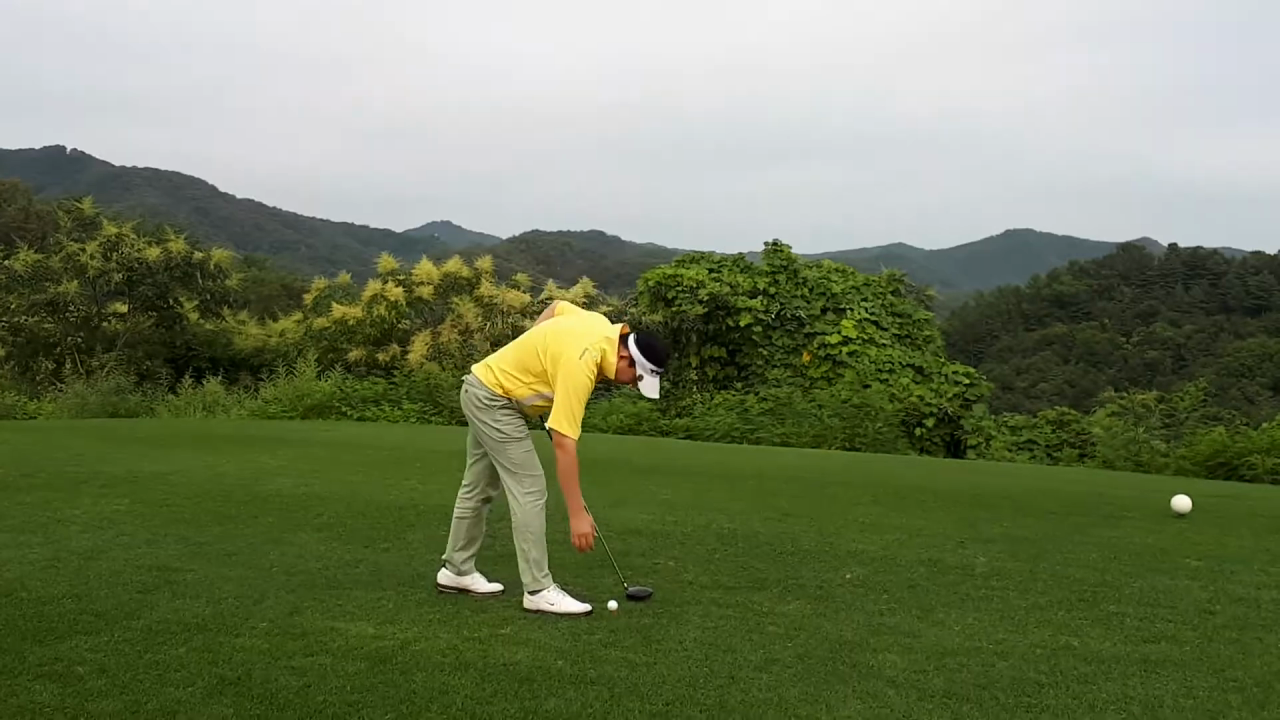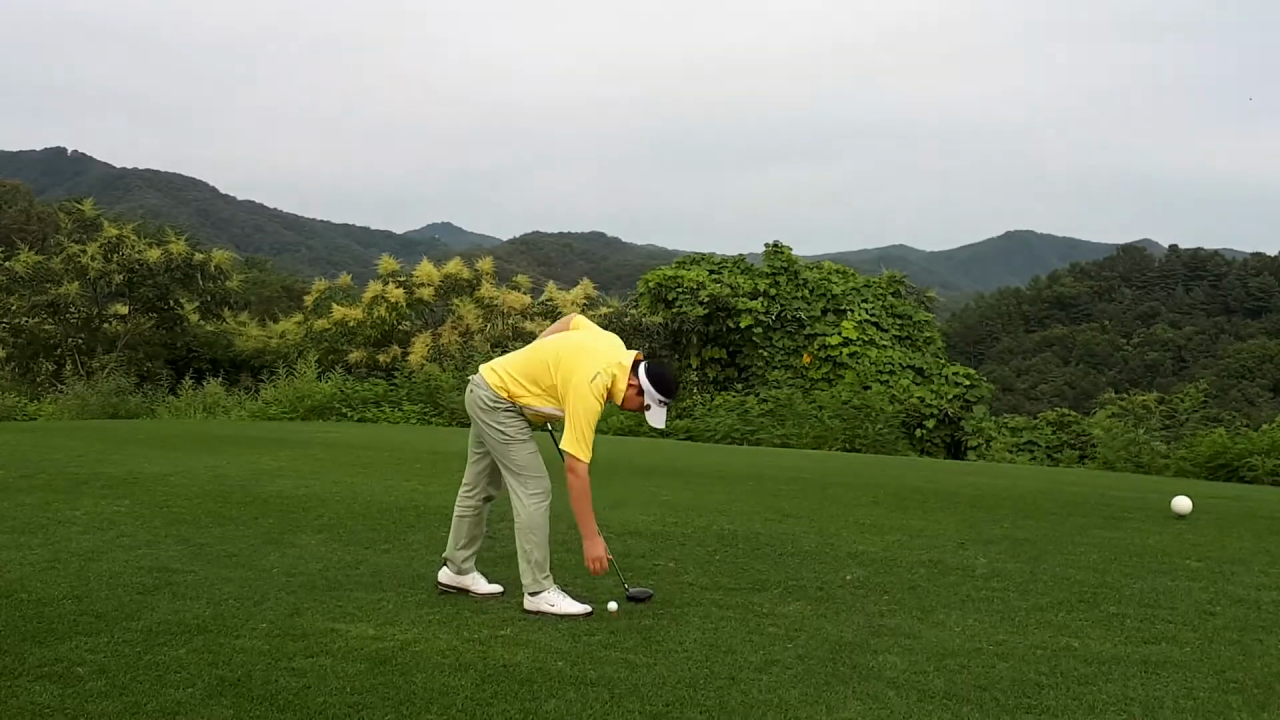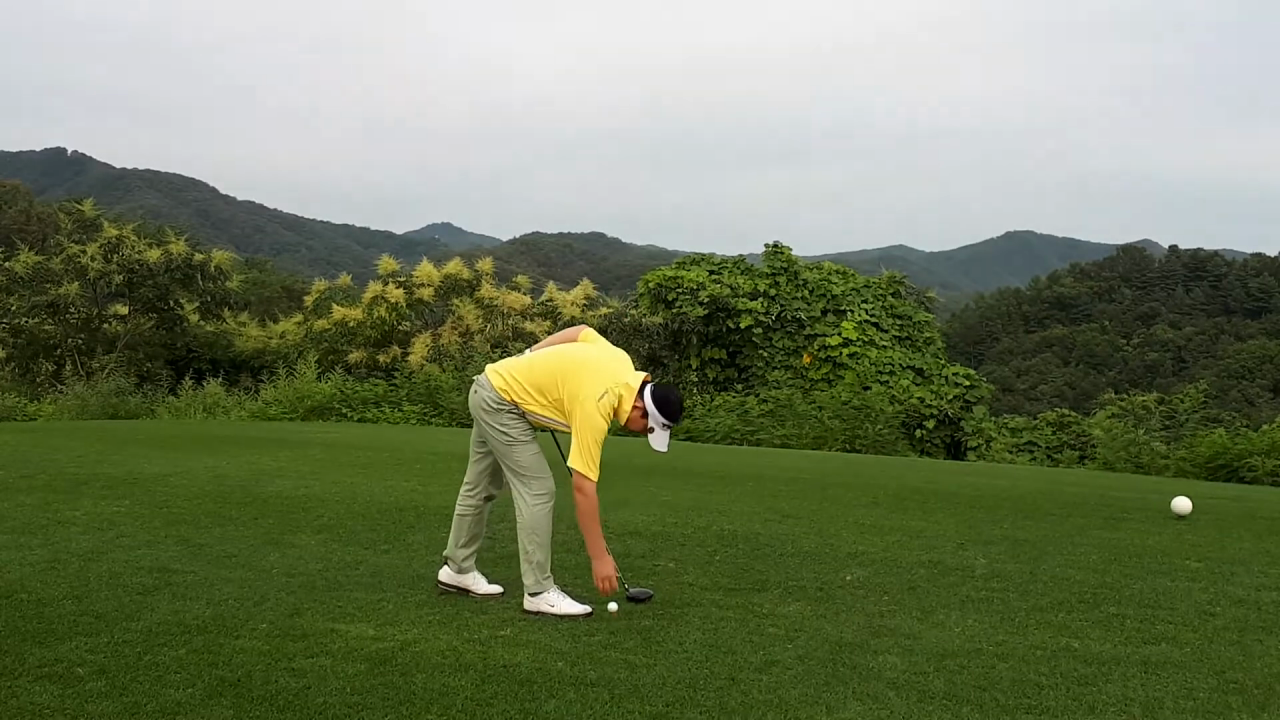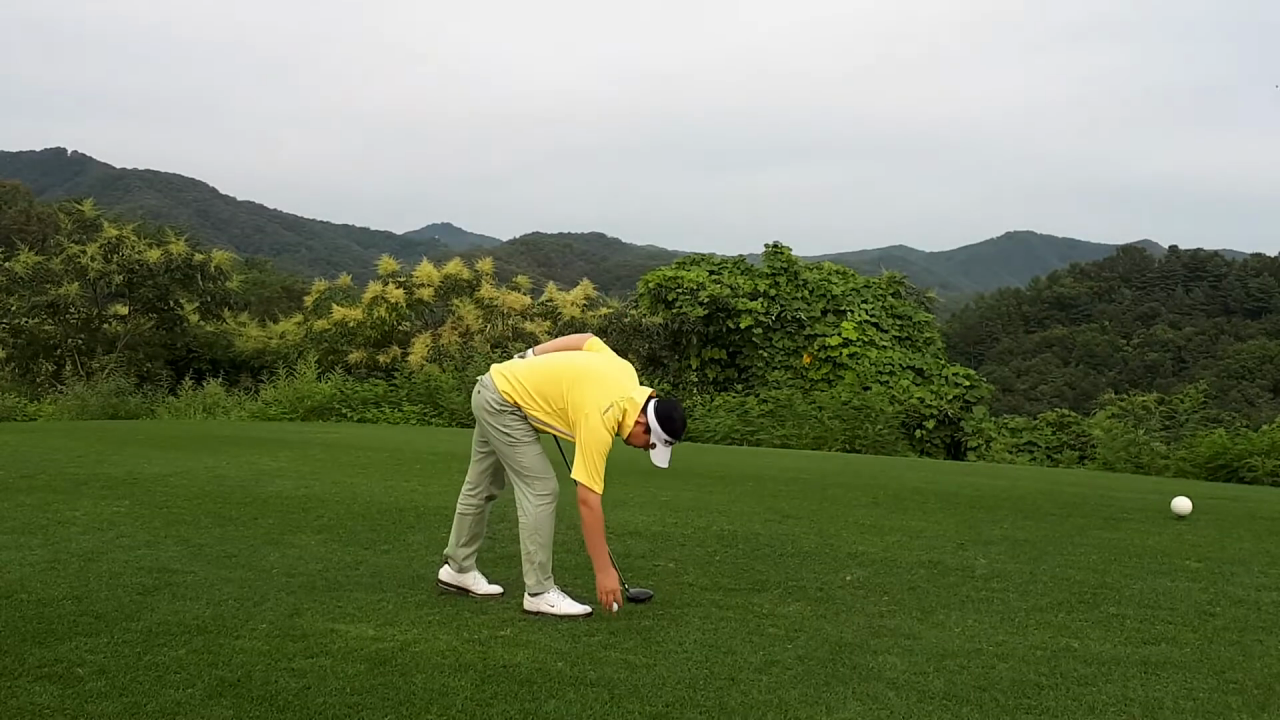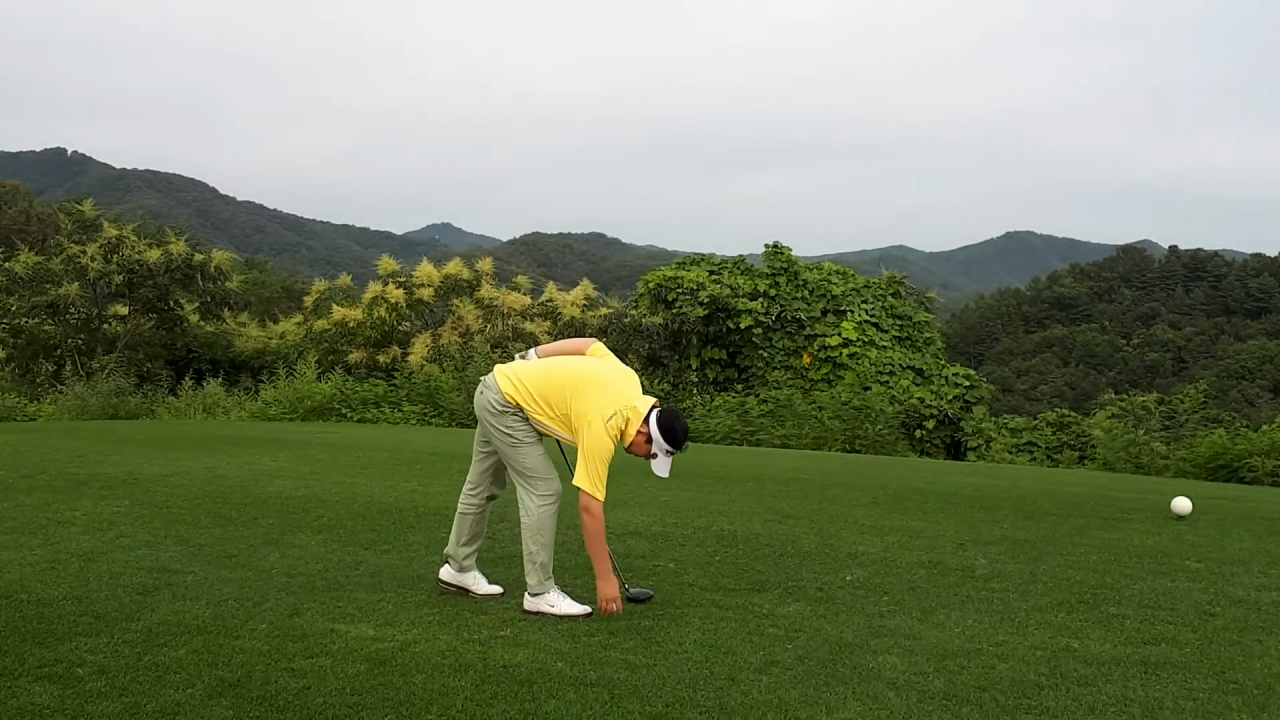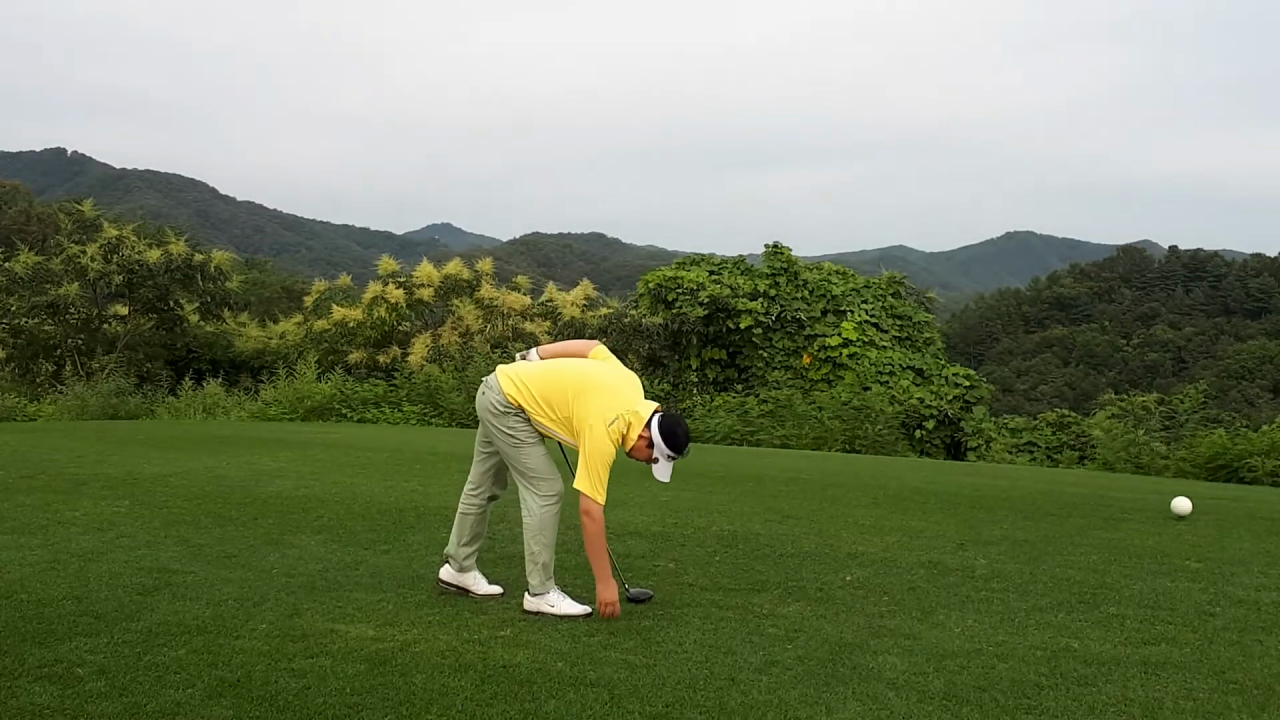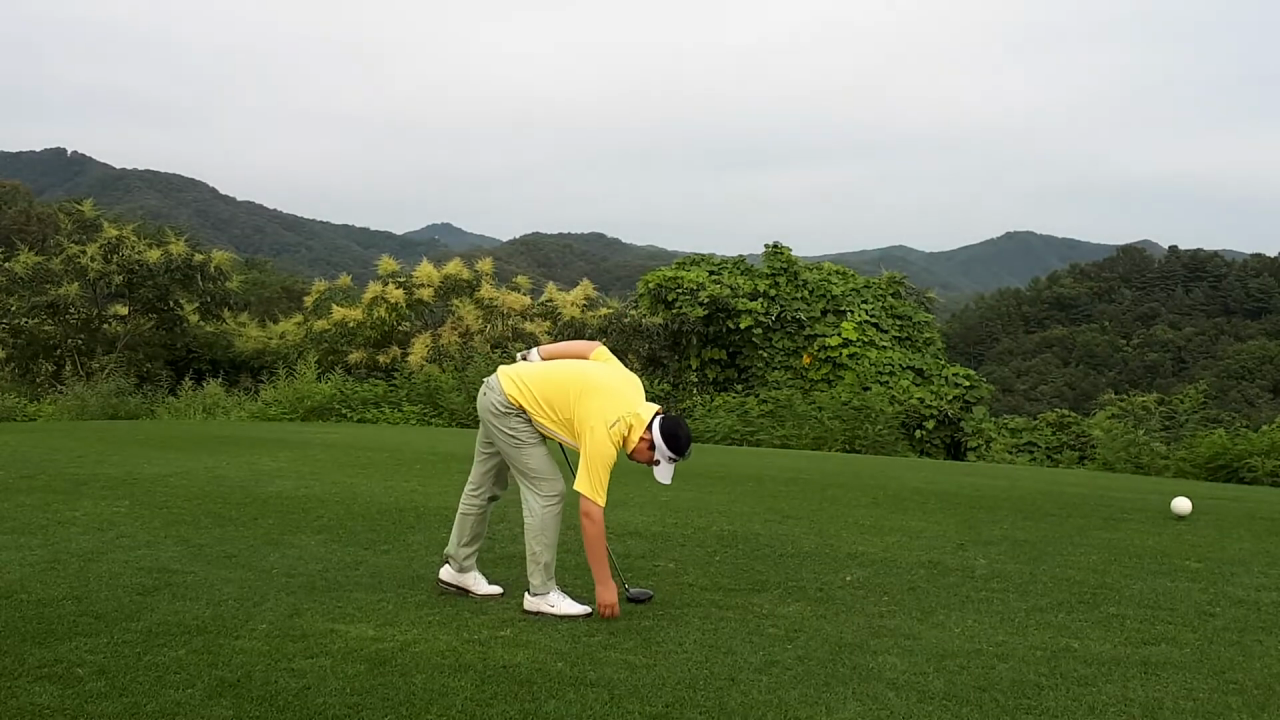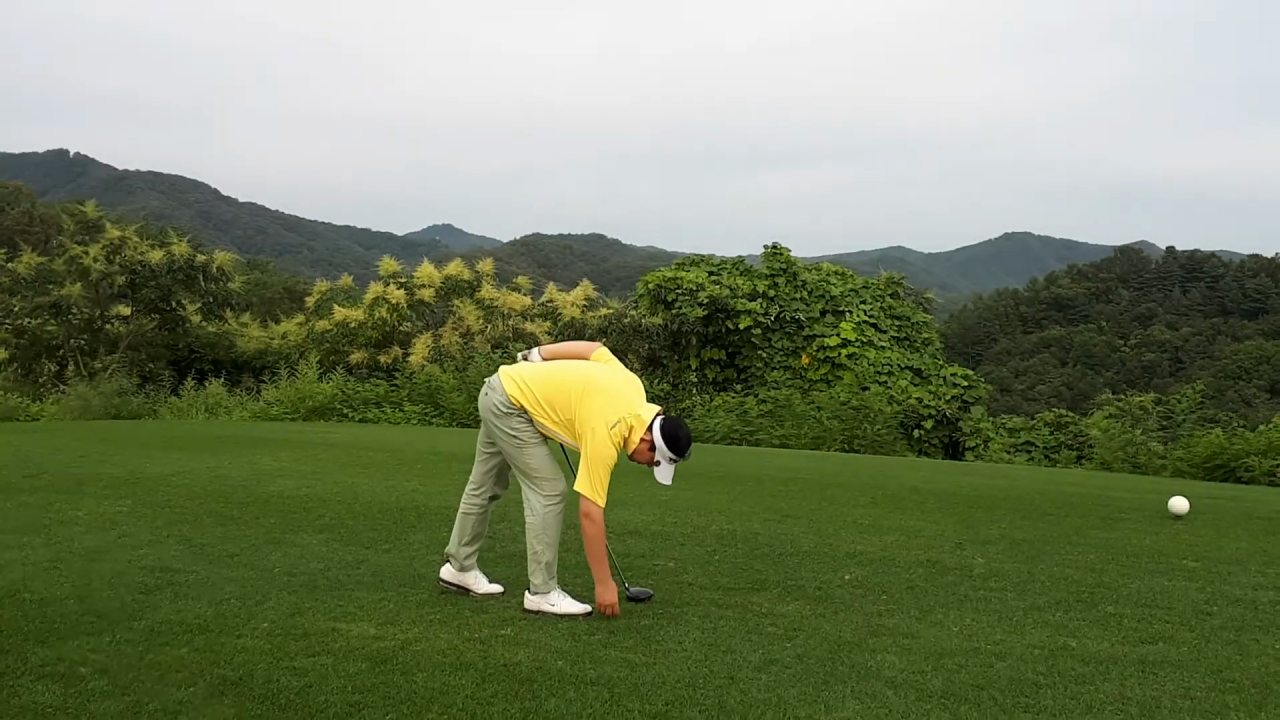
dt=0.1s
person 1, frame 1
left shoulder: (604, 329)
right shoulder: (580, 366)
left elbow: (556, 309)
right elbow: (564, 445)
right wrist: (578, 515)
left hip: (485, 388)
right hip: (493, 397)
left knee: (481, 486)
right knee: (530, 488)
left ankle: (457, 570)
right ankle: (538, 590)
person 1, frame 2
left shoulder: (614, 347)
right shoulder: (590, 387)
left elbow: (570, 321)
right elbow: (576, 469)
right wrist: (592, 539)
left hip: (490, 388)
right hip: (498, 399)
left knee: (480, 485)
right knee: (533, 489)
left ankle: (457, 569)
right ankle: (539, 591)
person 1, frame 3
left shoulder: (623, 364)
right shoulder: (596, 408)
left elbow: (581, 332)
right elbow: (584, 487)
left wrist: (534, 362)
right wrist: (600, 557)
left hip: (493, 387)
right hip: (500, 401)
left knee: (481, 486)
right knee: (537, 490)
left ankle: (458, 569)
right ankle: (539, 592)
person 1, frame 4
left shoulder: (627, 375)
right shoulder: (599, 420)
left elbow: (586, 339)
right elbow: (587, 500)
left wrist: (533, 356)
right wrist: (604, 570)
left hip: (496, 387)
right hip: (504, 403)
left knee: (482, 485)
right knee: (541, 491)
left ankle: (458, 568)
right ankle: (539, 592)
person 1, frame 5
left shoulder: (630, 384)
right shoulder: (602, 428)
left elbow: (590, 345)
right elbow: (590, 508)
left wrist: (534, 356)
right wrist: (605, 578)
left hip: (499, 388)
right hip: (505, 403)
left knee: (483, 486)
right knee: (543, 491)
left ankle: (458, 567)
right ankle: (540, 592)
person 1, frame 6
left shoulder: (631, 387)
right shoulder: (604, 432)
left elbow: (592, 347)
right elbow: (590, 511)
left wrist: (535, 357)
right wrist: (605, 582)
left hip: (501, 388)
right hip: (507, 404)
left knee: (484, 486)
right knee: (546, 492)
left ankle: (458, 567)
right ankle: (540, 592)
person 1, frame 7
left shoulder: (632, 388)
right shoulder: (605, 434)
left elbow: (594, 348)
right elbow: (590, 513)
left wrist: (536, 356)
right wrist: (604, 584)
left hip: (503, 388)
right hip: (508, 404)
left knee: (485, 487)
right knee: (547, 492)
left ankle: (459, 568)
right ankle: (541, 592)
person 1, frame 8
left shoulder: (632, 388)
right shoulder: (605, 435)
left elbow: (595, 349)
right elbow: (590, 513)
left wrist: (536, 356)
right wrist: (604, 584)
left hip: (503, 389)
right hip: (510, 404)
left knee: (486, 486)
right knee: (549, 491)
left ankle: (459, 566)
right ankle: (542, 591)
